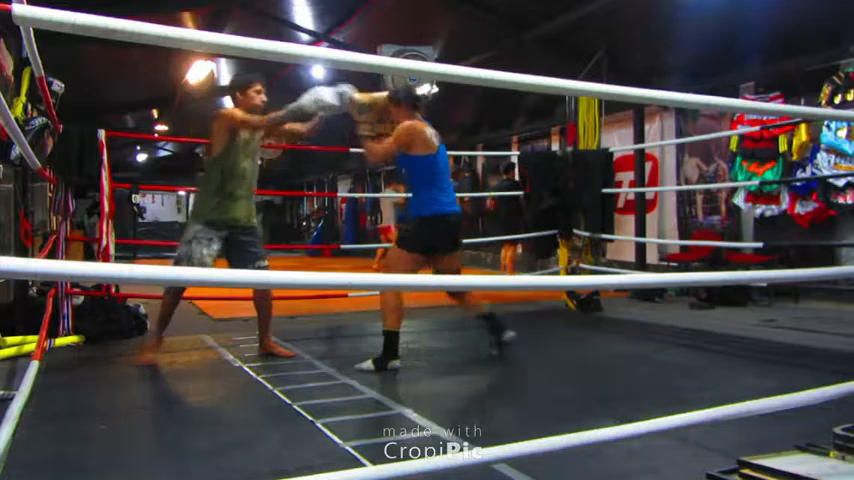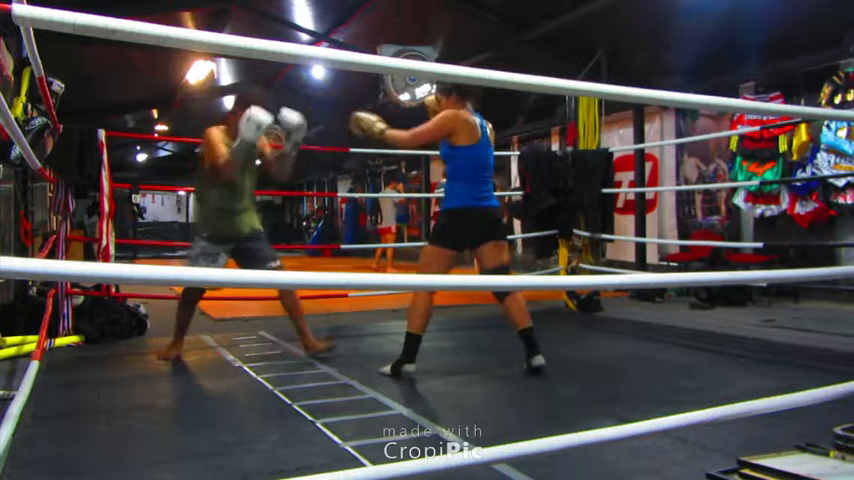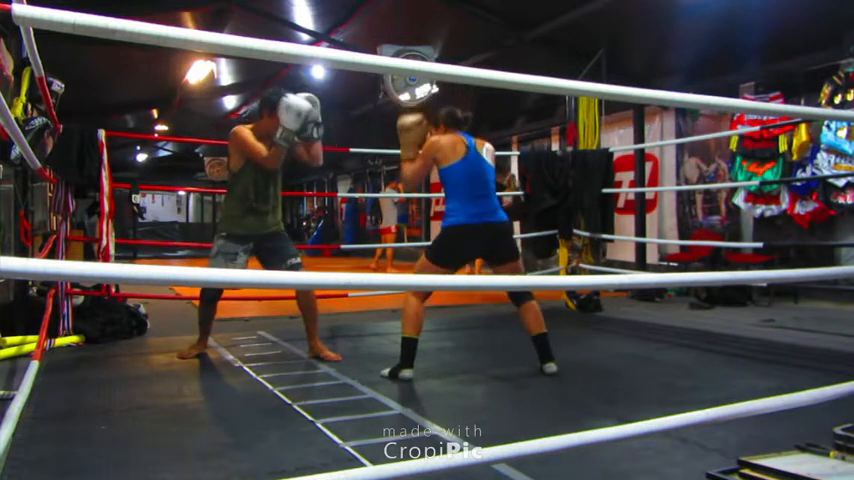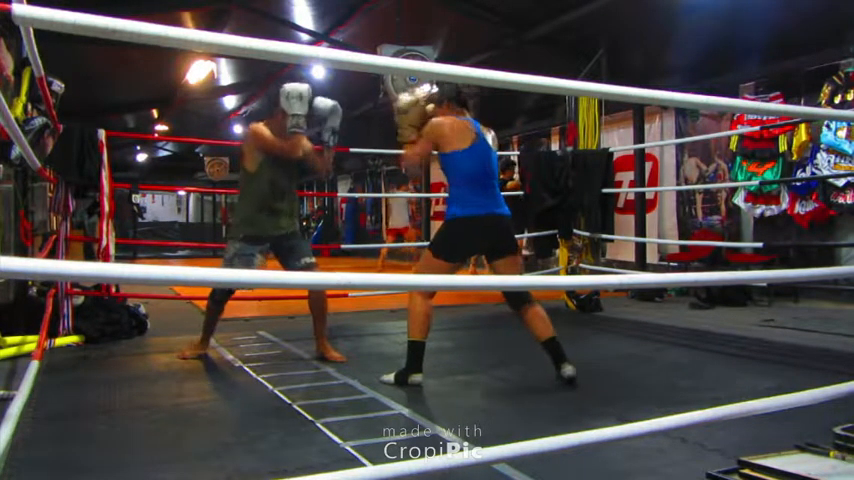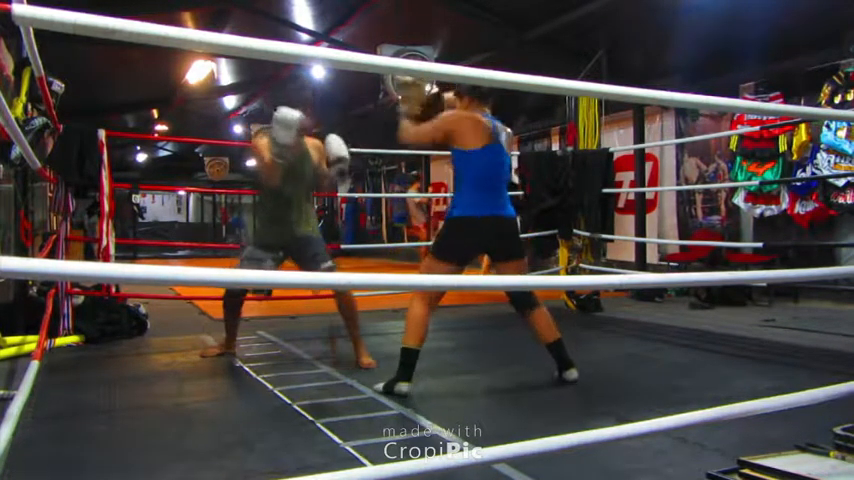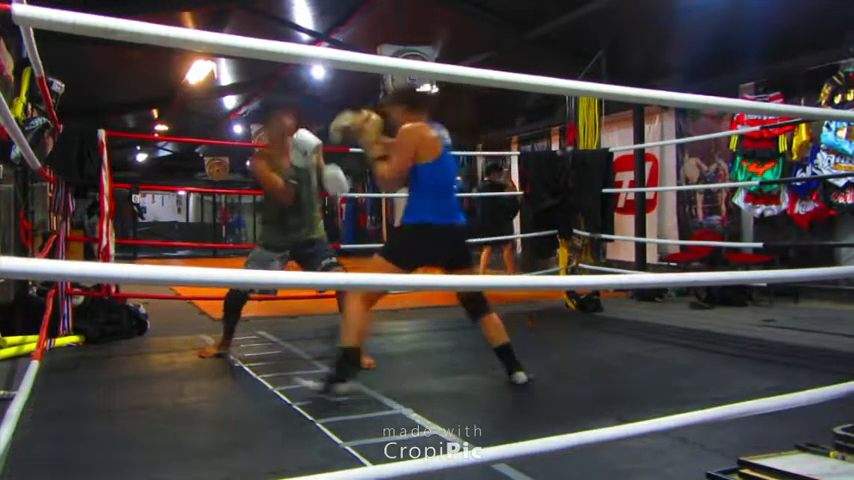
dt=0.7s
person 1, frame 1
left shoulder: (409, 129)
right shoulder: (427, 132)
left elbow: (376, 157)
right elbow: (394, 155)
left hip: (427, 220)
right hip: (449, 217)
left ankle: (388, 356)
right ankle: (500, 331)
person 1, frame 2
left shoulder: (453, 118)
right shoulder: (485, 126)
left elbow: (409, 140)
left wrist: (377, 128)
left hip: (459, 214)
right hip: (489, 213)
left knee: (424, 286)
left ankle: (406, 359)
right ankle: (534, 353)
person 1, frame 3
left shoulder: (440, 144)
right shoulder: (485, 147)
left elbow: (409, 181)
left wrist: (410, 149)
left hip: (460, 232)
right hip: (497, 229)
left knee: (415, 294)
right knee: (522, 294)
left ankle: (405, 365)
right ankle: (547, 359)
person 1, frame 4
left shoulder: (439, 126)
right shoulder: (486, 133)
left elbow: (411, 167)
left wrist: (407, 127)
left hip: (463, 224)
right hip: (499, 222)
left knee: (420, 291)
right knee: (520, 298)
left ankle: (413, 369)
right ankle: (562, 363)
person 1, frame 5
left shoulder: (456, 120)
right shoulder: (501, 130)
left elbow: (409, 137)
left wrist: (409, 107)
left hip: (464, 224)
right hip: (502, 223)
left knee: (423, 299)
right knee: (525, 299)
left ankle: (403, 377)
right ankle: (566, 366)
person 1, frame 6
left shoulder: (411, 132)
right shoulder: (440, 133)
left elbow: (389, 182)
left wrist: (377, 151)
right wrist: (390, 146)
left hip: (419, 230)
right hip: (452, 230)
left knee: (359, 297)
right knee: (476, 304)
left ankle: (341, 375)
right ankle: (515, 369)
person 2, frame 1
left shoulder: (260, 127)
right shoulder: (226, 117)
left elbow: (300, 130)
right elbow: (266, 121)
left wrist: (316, 111)
right wrist: (300, 107)
left hip: (243, 218)
right hip: (210, 215)
left ankle: (265, 341)
right ankle: (153, 341)
person 2, frame 2
left shoulder: (258, 139)
right shoulder: (214, 134)
left elbow: (281, 173)
right elbow: (226, 172)
left wrist: (291, 144)
right wrist: (245, 141)
left hip: (247, 225)
right hip: (215, 228)
right knee: (194, 287)
left ankle: (307, 339)
right ankle: (177, 341)
person 2, frame 3
left shoulder: (282, 136)
right shoulder: (240, 134)
left elbow: (315, 161)
right elbow: (271, 162)
left wrist: (313, 124)
right wrist: (289, 128)
left hip: (270, 226)
right hip: (236, 227)
right knee: (212, 287)
left ankle: (315, 344)
right ankle: (202, 340)
person 2, frame 4
left shoulder: (295, 136)
right shoulder: (257, 132)
left elbow: (323, 168)
right elbow: (293, 152)
left wrist: (331, 130)
right wrist: (297, 116)
left hip: (286, 227)
right hip: (250, 228)
right knee: (224, 287)
left ankle: (322, 344)
right ankle: (203, 341)
person 2, frame 5
left shoulder: (315, 146)
right shoulder: (262, 142)
left elbow: (325, 186)
right elbow: (271, 177)
left wrist: (339, 168)
right wrist: (282, 142)
left hip: (304, 233)
right hip: (268, 235)
right knee: (234, 290)
left ankle: (359, 347)
right ankle: (229, 341)
person 2, frame 6
left shoulder: (311, 148)
right shoulder: (260, 161)
left elbow: (323, 180)
right elbow: (286, 198)
left wrist: (333, 178)
right wrist: (297, 165)
left hip: (311, 235)
right hip: (275, 239)
right knee: (237, 289)
right ankle: (224, 342)
